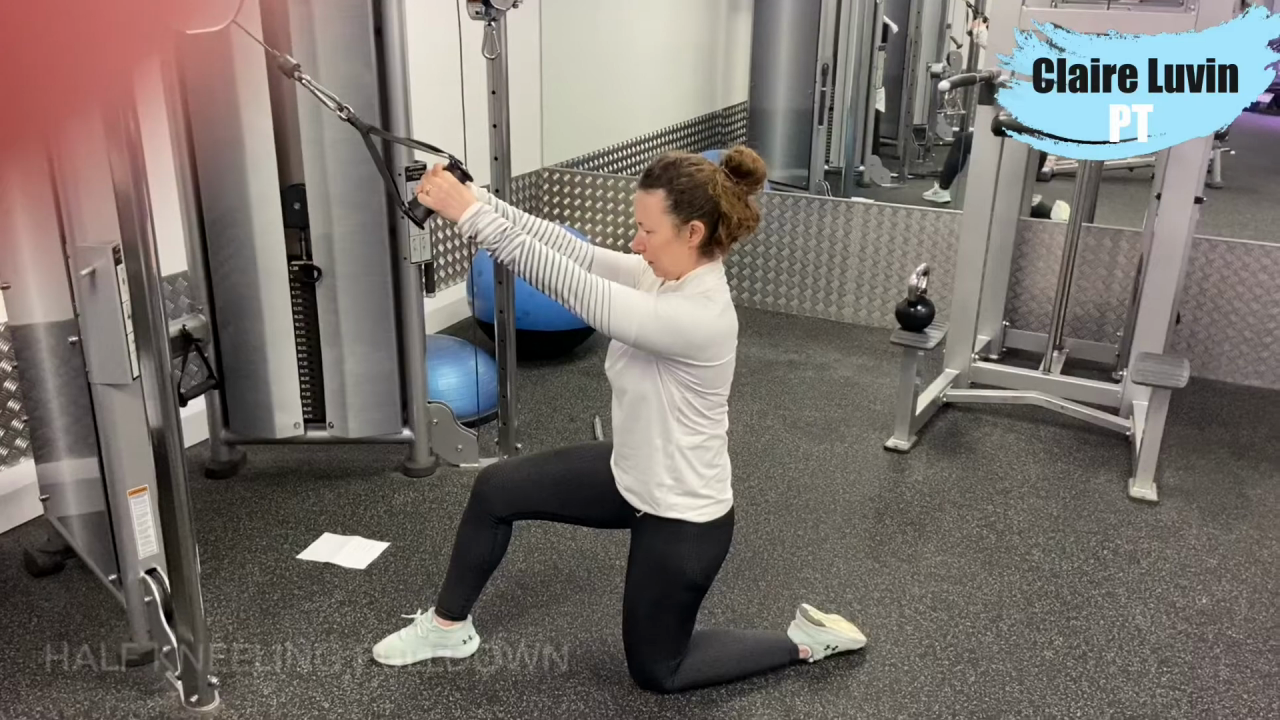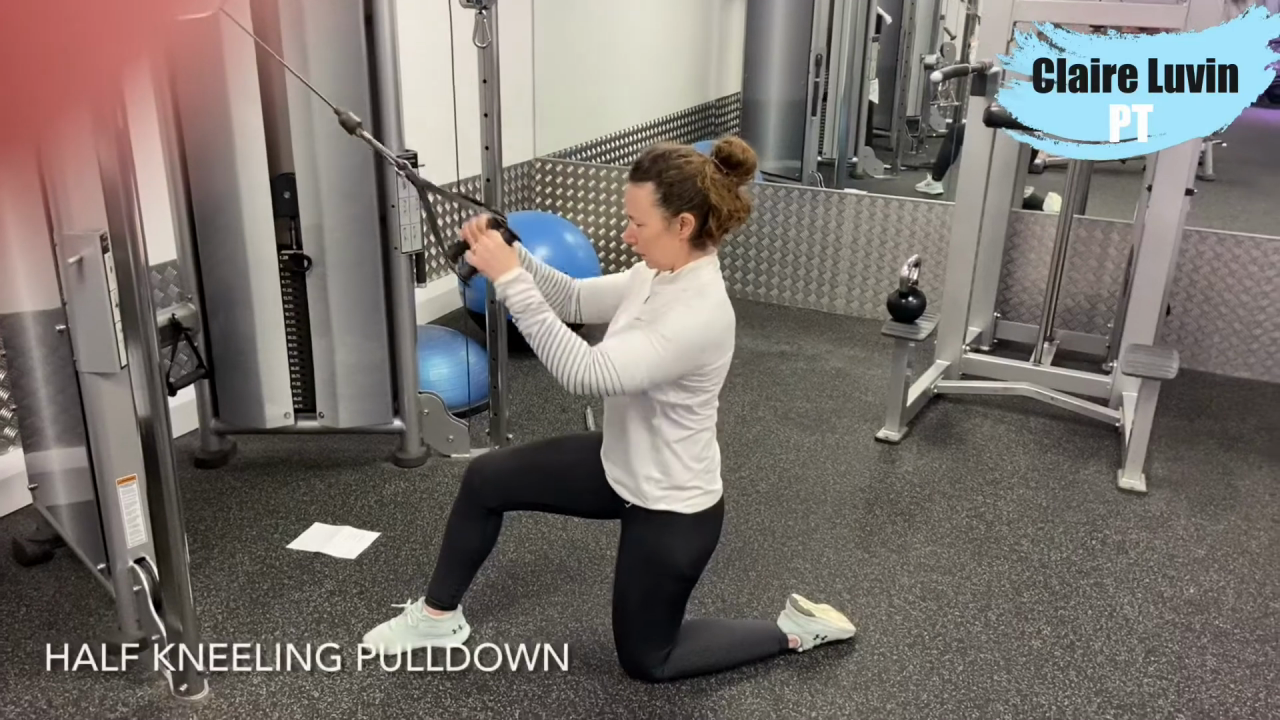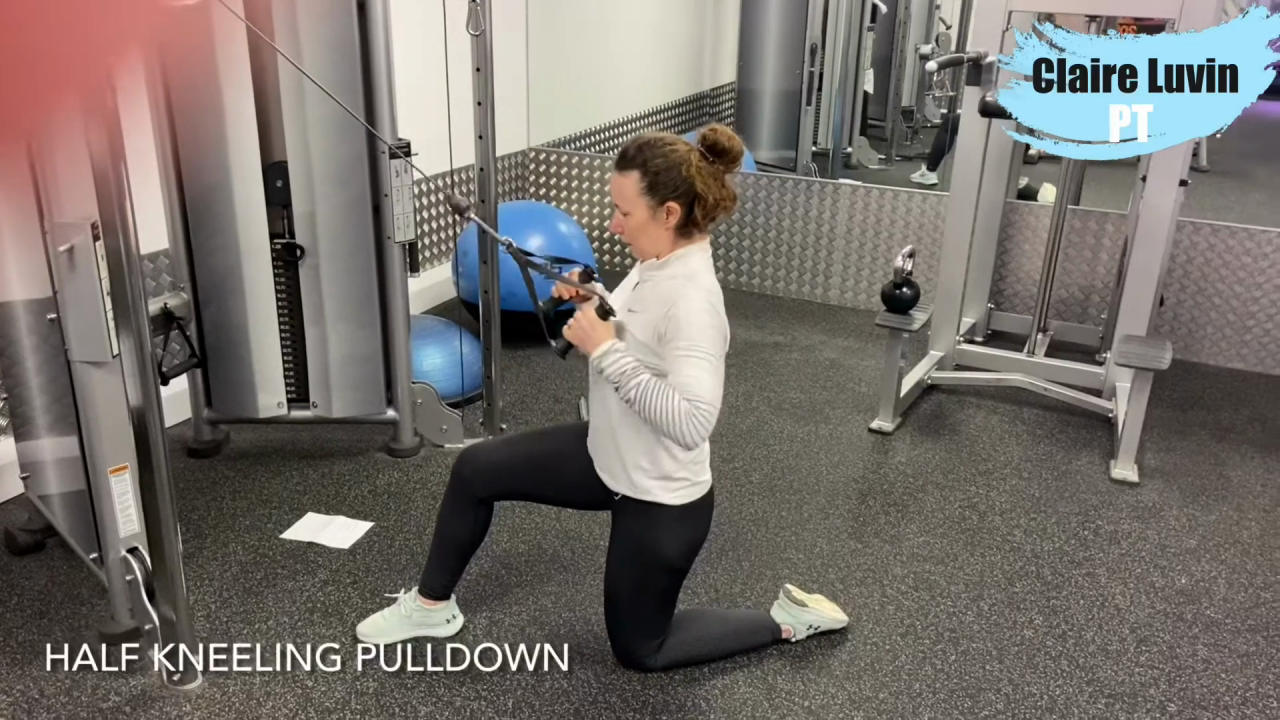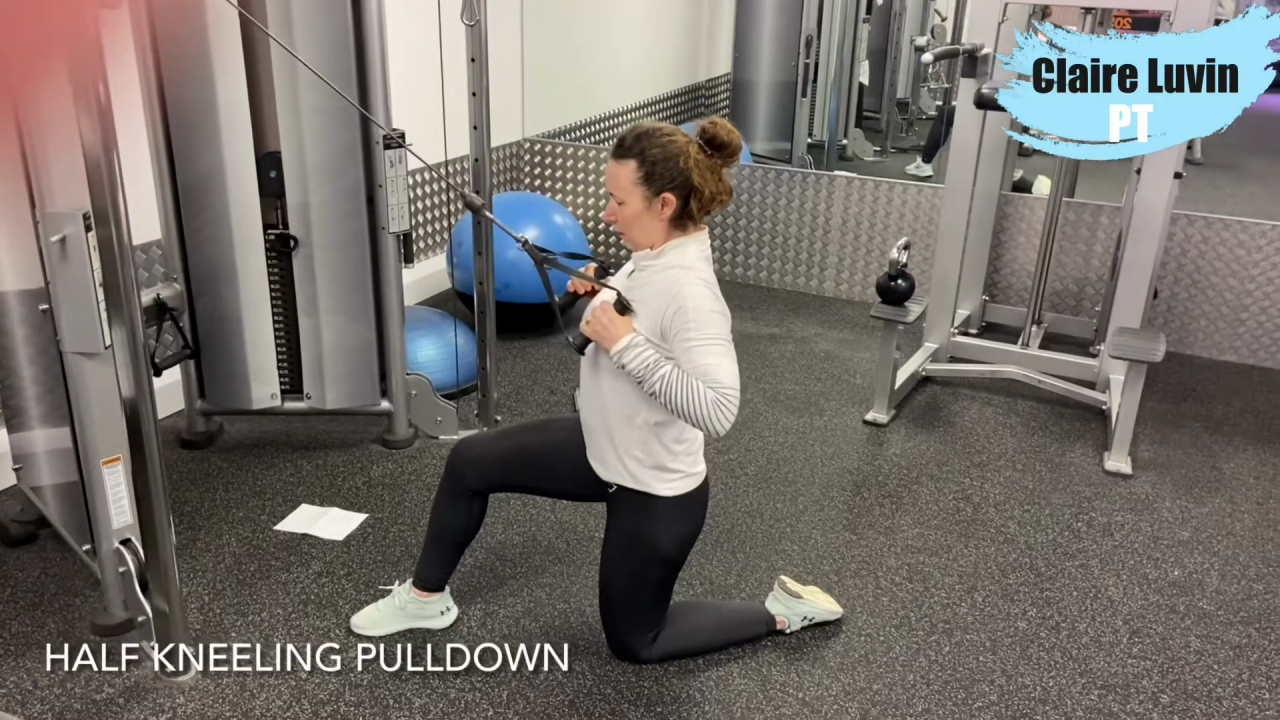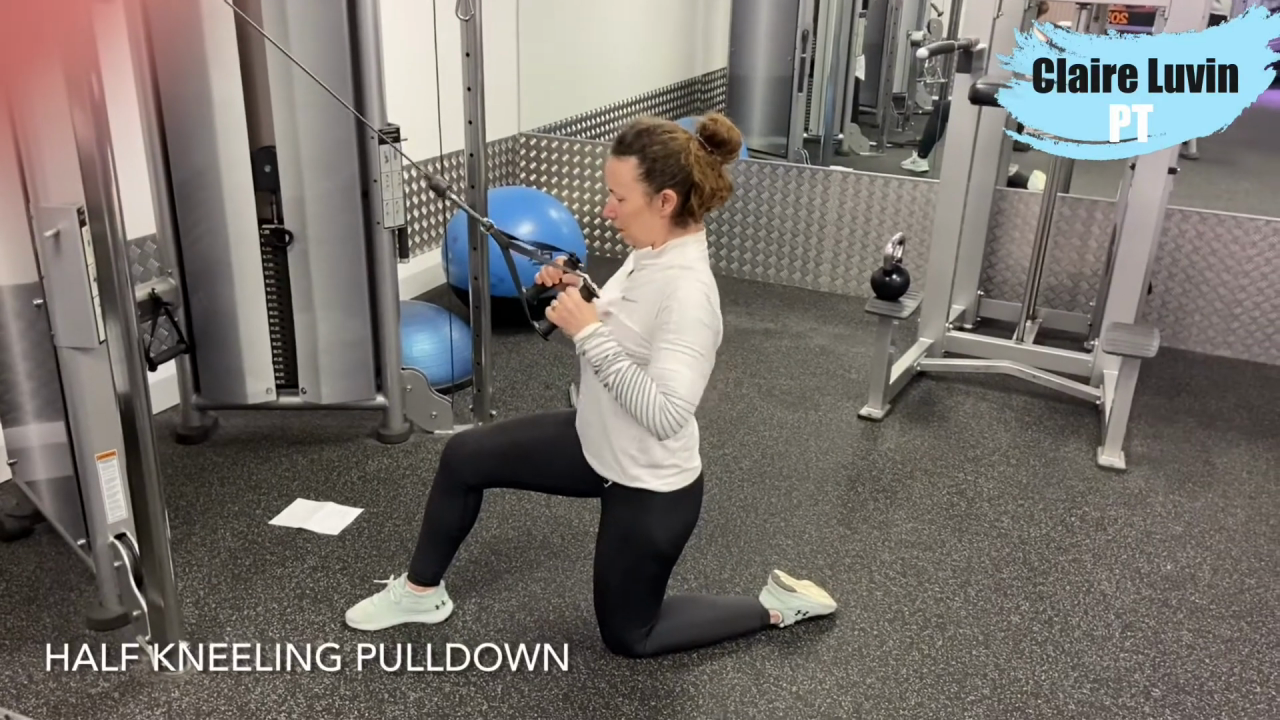
dt=0.5s
person 1, frame 1
left shoulder: (700, 315)
right shoulder: (669, 273)
left elbow: (575, 288)
right elbow: (573, 250)
left wrist: (473, 216)
right wrist: (475, 197)
left hip: (683, 515)
right hip: (632, 472)
left knee: (656, 669)
right knee: (495, 489)
left ankle: (807, 639)
right ankle: (449, 626)
person 1, frame 2
left shoulder: (699, 313)
right shoulder: (664, 271)
left elbow: (583, 372)
right elbow: (578, 298)
left wrist: (509, 279)
right wrist: (512, 255)
left hip: (673, 507)
right hip: (623, 464)
left knee: (645, 658)
right knee: (486, 479)
left ankle: (796, 628)
right ankle: (438, 615)
person 1, frame 3
left shoulder: (692, 300)
right shoulder: (660, 263)
left elbow: (693, 424)
left wrist: (608, 351)
right wrist: (593, 302)
left hip: (661, 498)
right hip: (610, 456)
left knee: (638, 648)
right knee: (475, 470)
left ankle: (790, 620)
right ankle: (432, 606)
person 1, frame 4
left shoulder: (689, 290)
right shoulder: (656, 255)
left elbow: (717, 410)
left wrist: (626, 344)
right wrist: (602, 292)
left hip: (657, 490)
right hip: (604, 446)
left knee: (634, 640)
right knee: (470, 461)
left ankle: (783, 609)
right ankle: (426, 597)
person 1, frame 5
left shoulder: (687, 292)
right shoulder: (652, 255)
left elbow: (660, 413)
left wrist: (587, 330)
right wrist: (578, 293)
left hip: (650, 485)
right hip: (599, 443)
left knee: (628, 635)
right knee: (464, 457)
left ankle: (778, 606)
right ankle: (421, 592)
